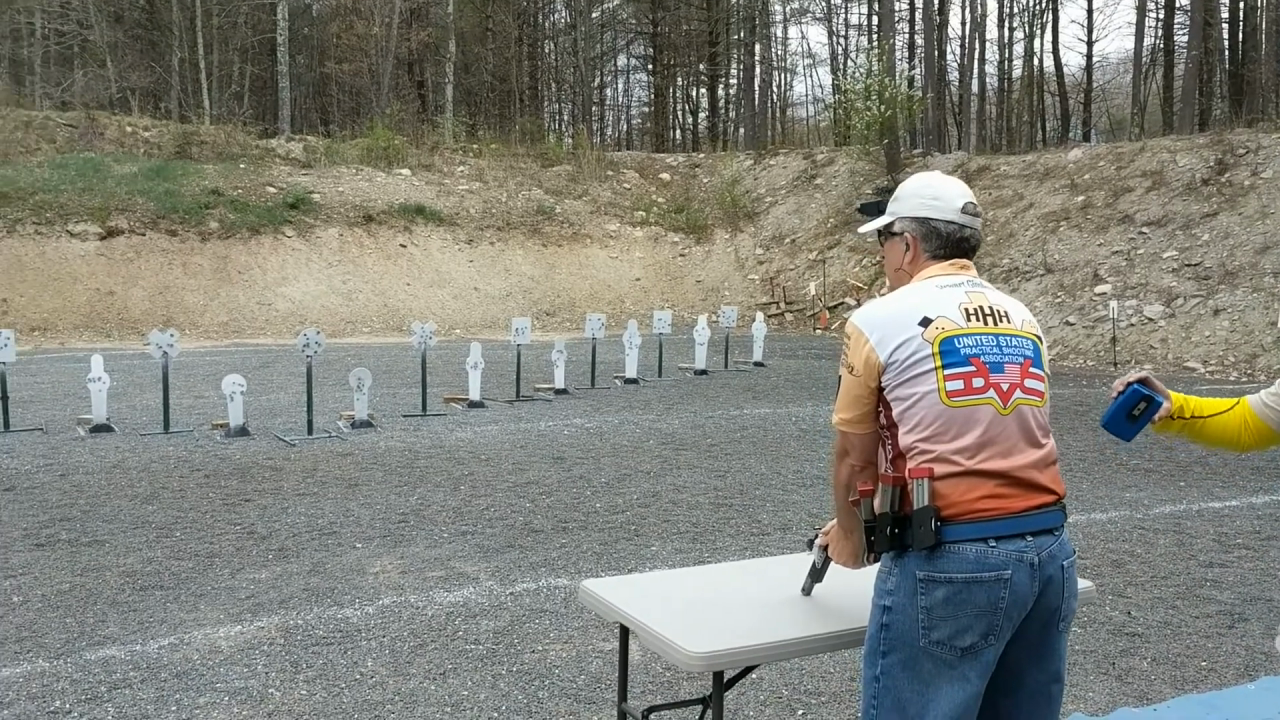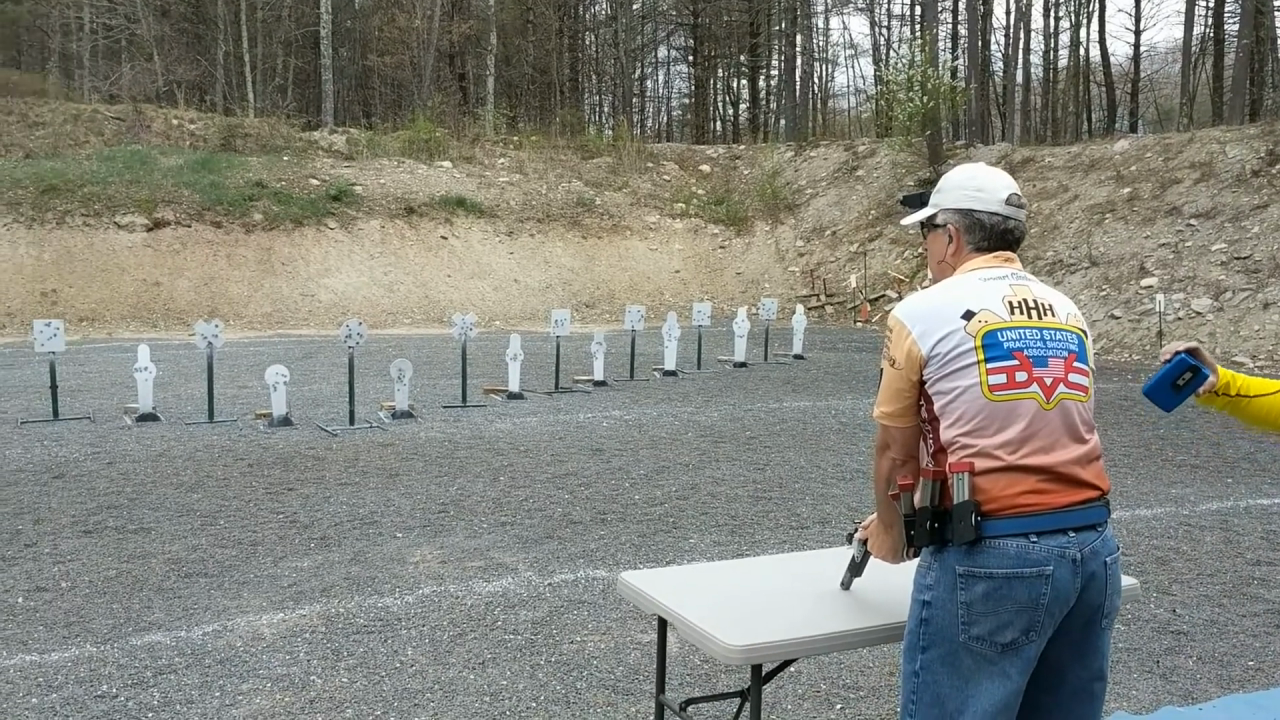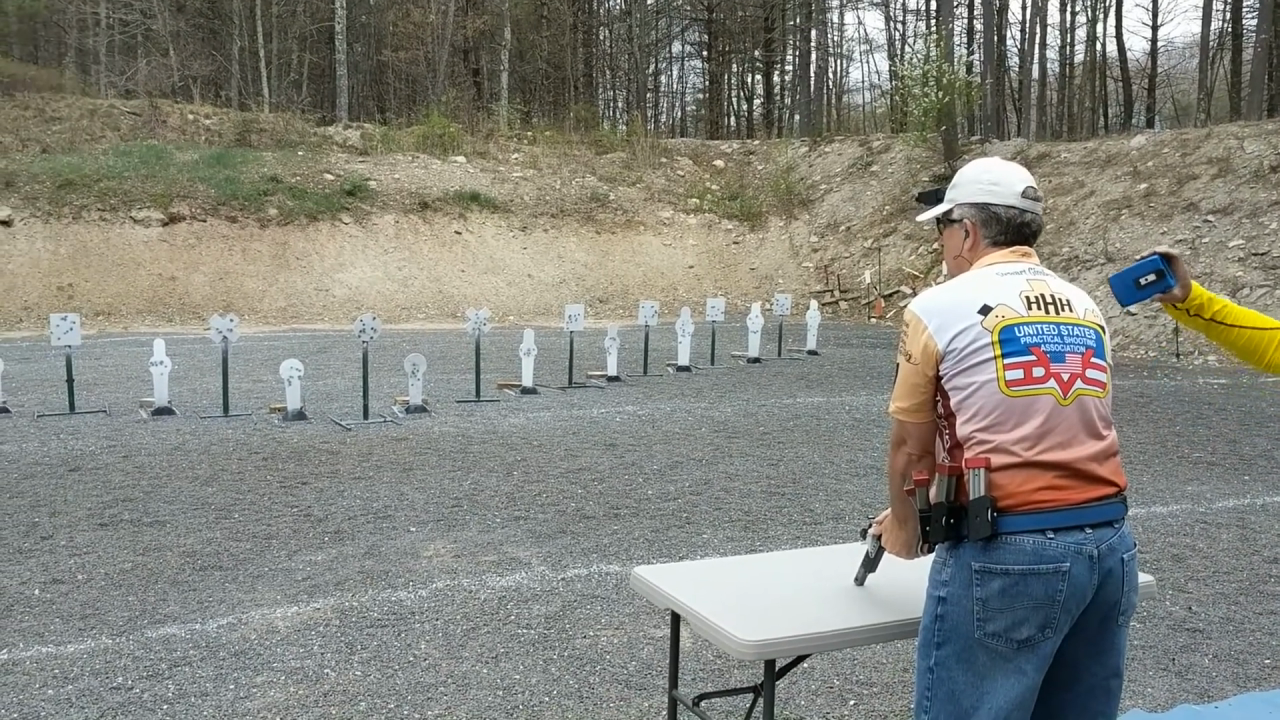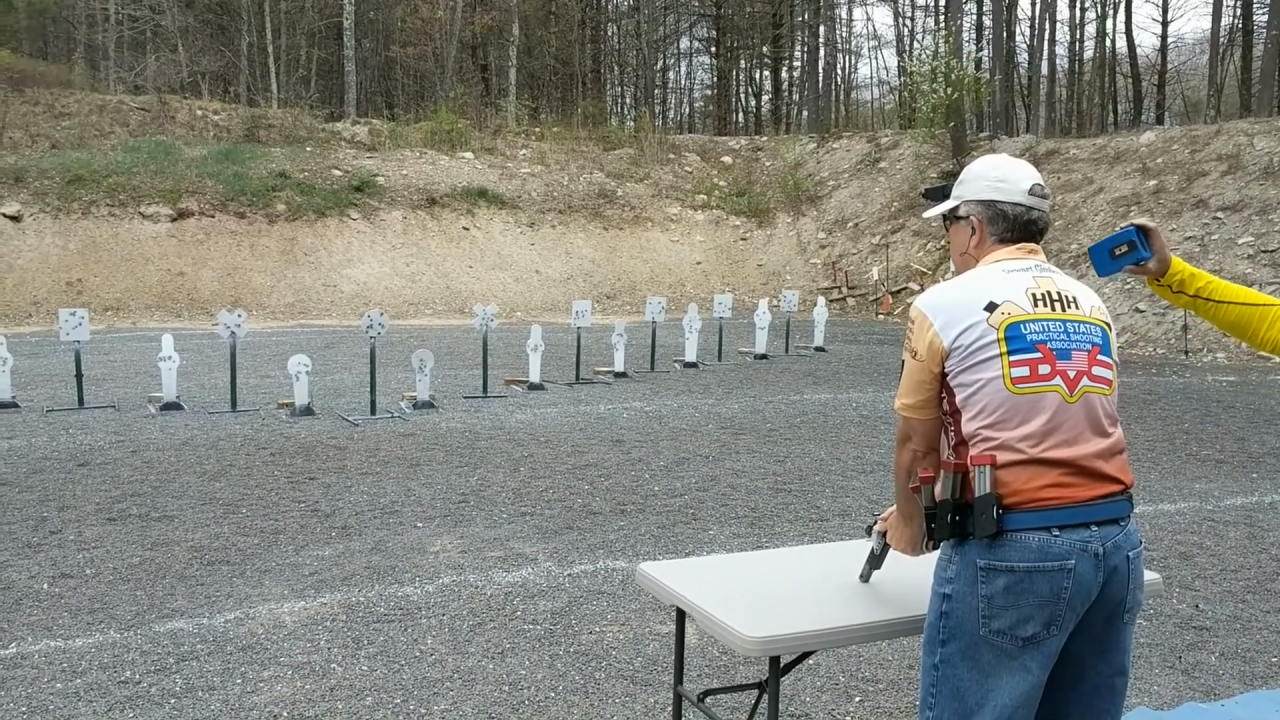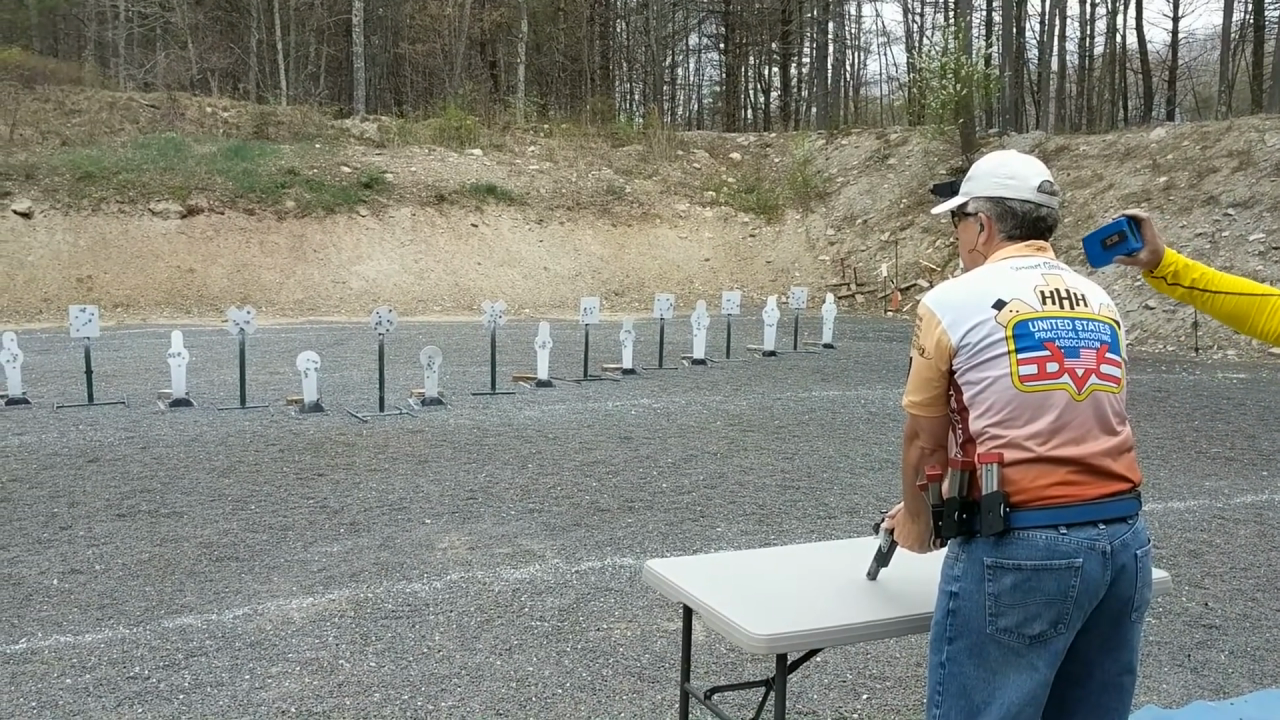
dt=0.7s
person 1, frame 1
left shoulder: (880, 320)
right shoulder: (1023, 318)
left elbow: (855, 458)
left wrist: (850, 536)
left hip: (949, 564)
right hip: (1048, 550)
person 1, frame 2
left shoulder: (923, 312)
right shoulder: (1067, 312)
left elbow: (897, 452)
left wrist: (890, 530)
left hip: (992, 557)
right hip: (1092, 546)
person 1, frame 3
left shoulder: (939, 308)
right shoulder: (1086, 307)
left elbow: (912, 448)
left wrist: (904, 525)
left hip: (1006, 554)
right hip: (1108, 544)
person 1, frame 4
left shoulder: (944, 304)
right shoulder: (1092, 305)
left elbow: (918, 445)
left wrist: (910, 523)
left hip: (1013, 551)
right hip: (1115, 541)
person 1, frame 5
left shoulder: (953, 302)
right shoulder: (1102, 302)
left elbow: (925, 442)
left wrist: (917, 519)
left hip: (1019, 549)
right hip: (1123, 539)
